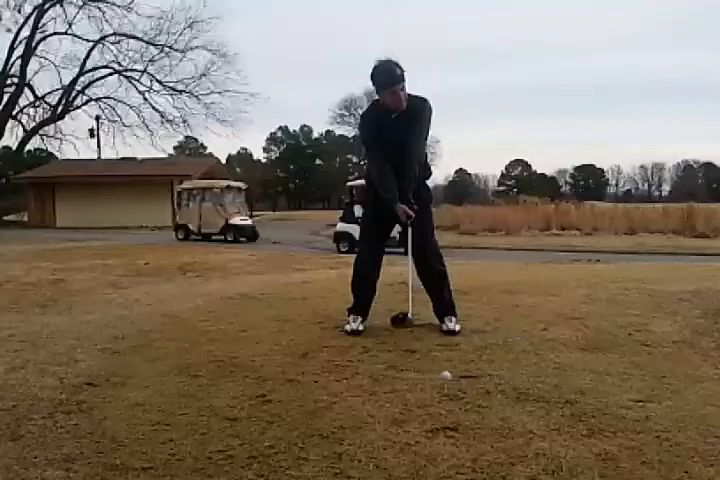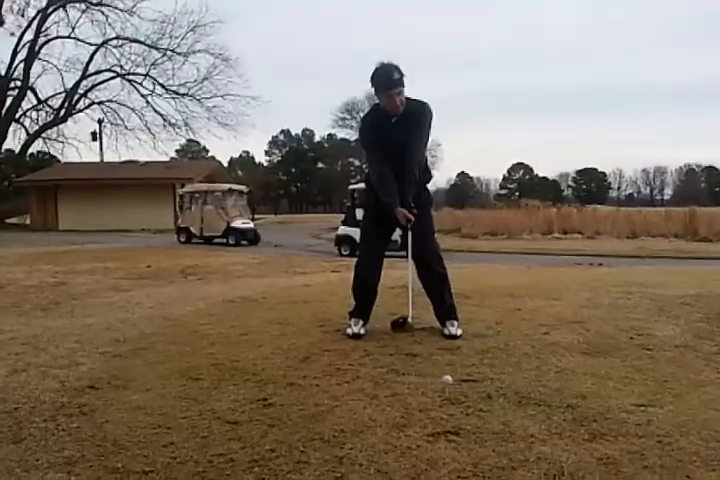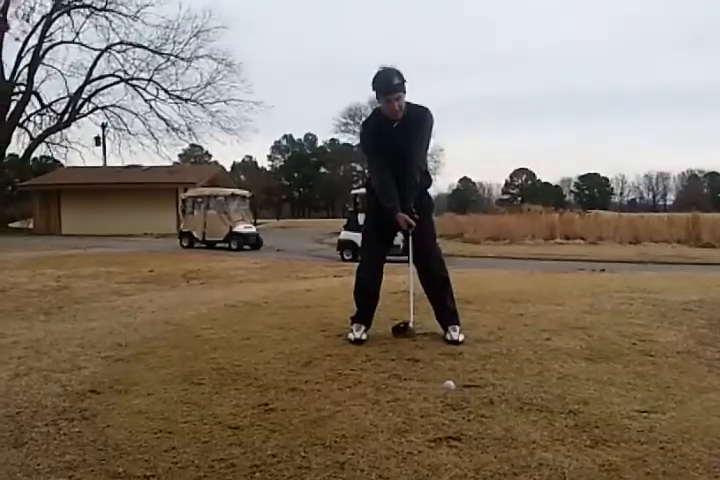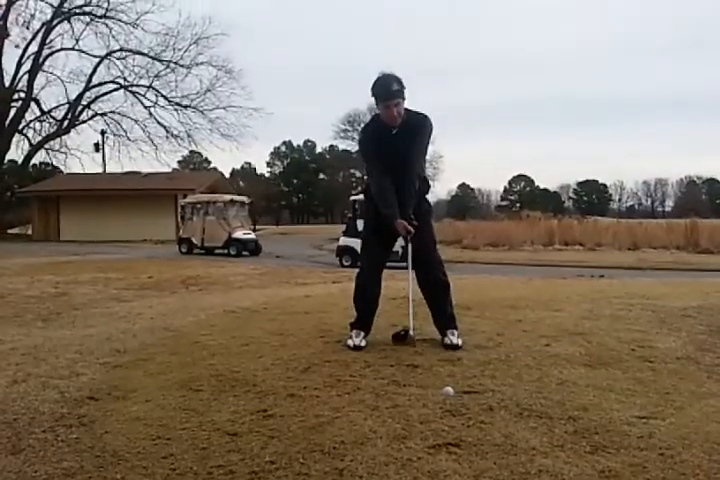
dt=0.3s
person 1, frame 1
left shoulder: (421, 108)
right shoulder: (369, 119)
left elbow: (414, 155)
right elbow: (378, 164)
left wrist: (407, 197)
right wrist: (395, 203)
left hip: (414, 188)
right hip: (381, 191)
left knee: (427, 250)
right knee: (368, 250)
left ankle: (446, 313)
right ankle: (358, 312)
person 1, frame 2
left shoulder: (421, 112)
right shoulder: (370, 123)
left elbow: (414, 159)
right elbow: (378, 168)
left wrist: (406, 201)
right wrist: (394, 206)
left hip: (415, 191)
right hip: (380, 194)
left knee: (427, 253)
right knee: (369, 253)
left ankle: (448, 316)
right ankle: (359, 316)
person 1, frame 3
left shoulder: (422, 117)
right shoulder: (370, 127)
left elbow: (415, 164)
right elbow: (378, 173)
left wrist: (408, 206)
right wrist: (395, 212)
left hip: (415, 196)
right hip: (381, 199)
left knee: (430, 258)
right knee: (370, 258)
left ankle: (450, 322)
right ankle: (361, 321)
person 1, frame 4
left shoulder: (421, 124)
right shoulder: (369, 133)
left elbow: (413, 170)
right elbow: (377, 178)
left wrist: (406, 212)
right wrist: (394, 218)
left hip: (414, 202)
right hip: (380, 205)
left knee: (429, 263)
right knee: (370, 264)
left ankle: (448, 327)
right ankle: (360, 327)
